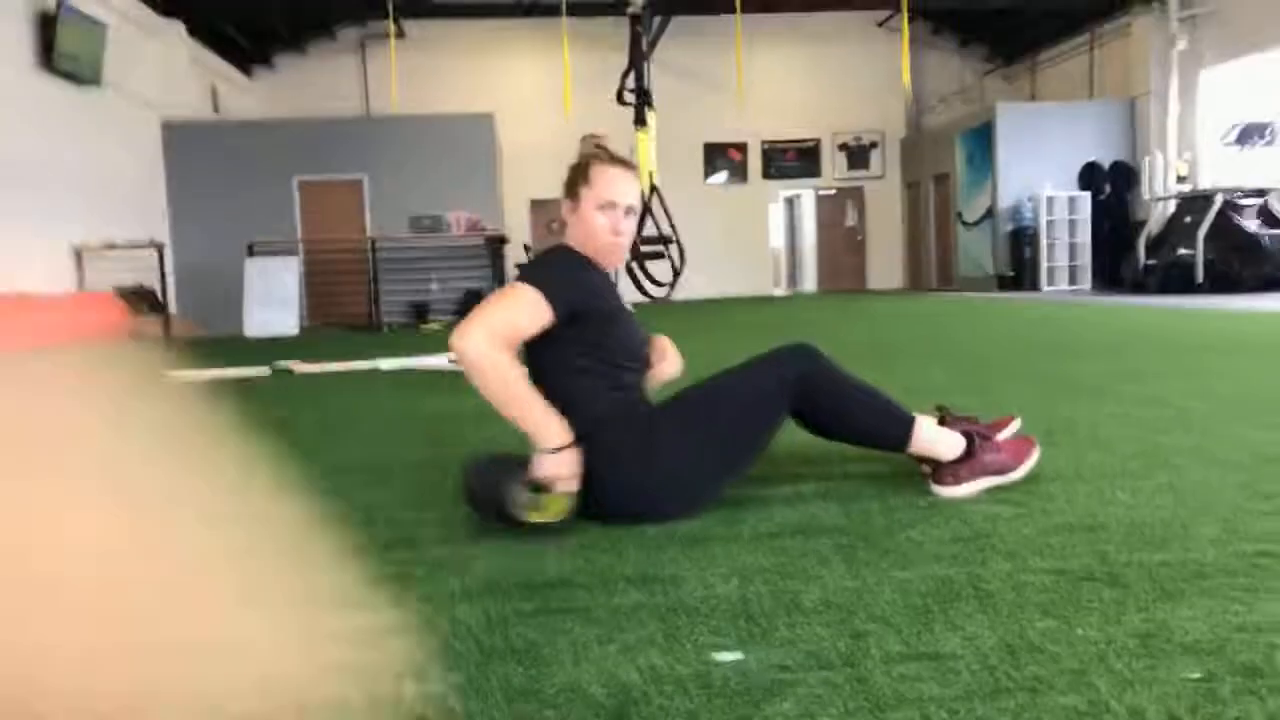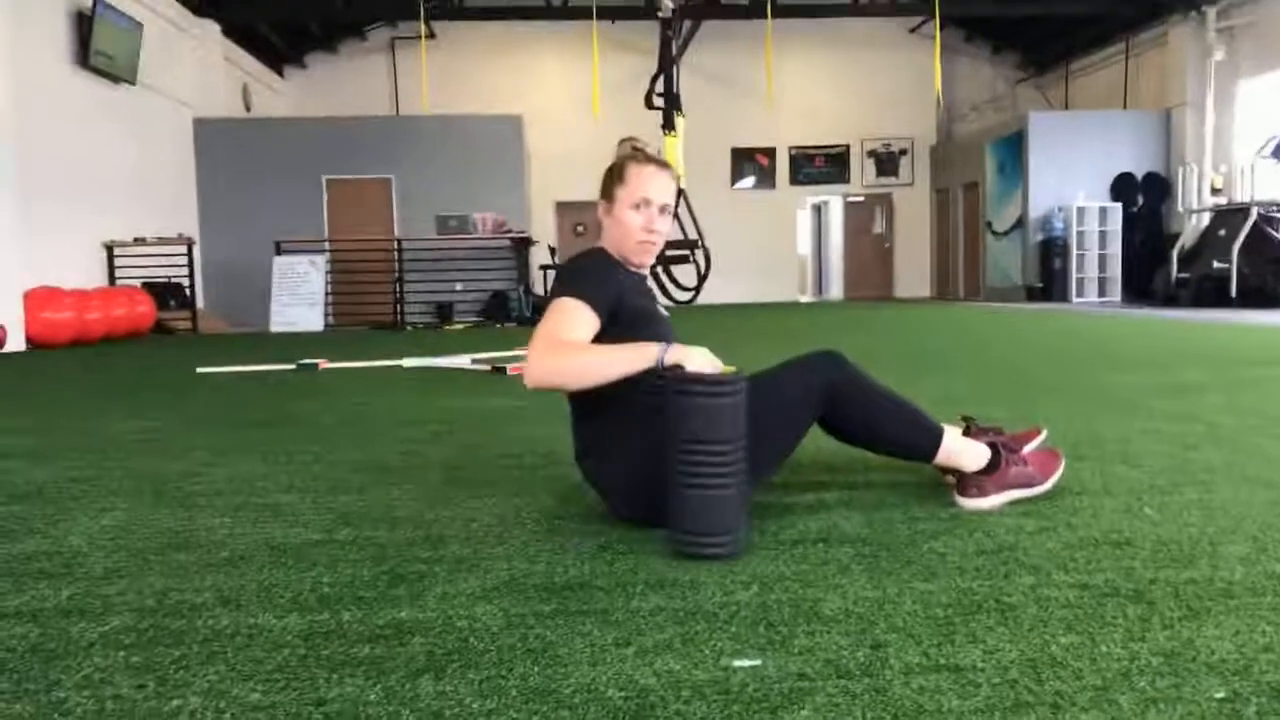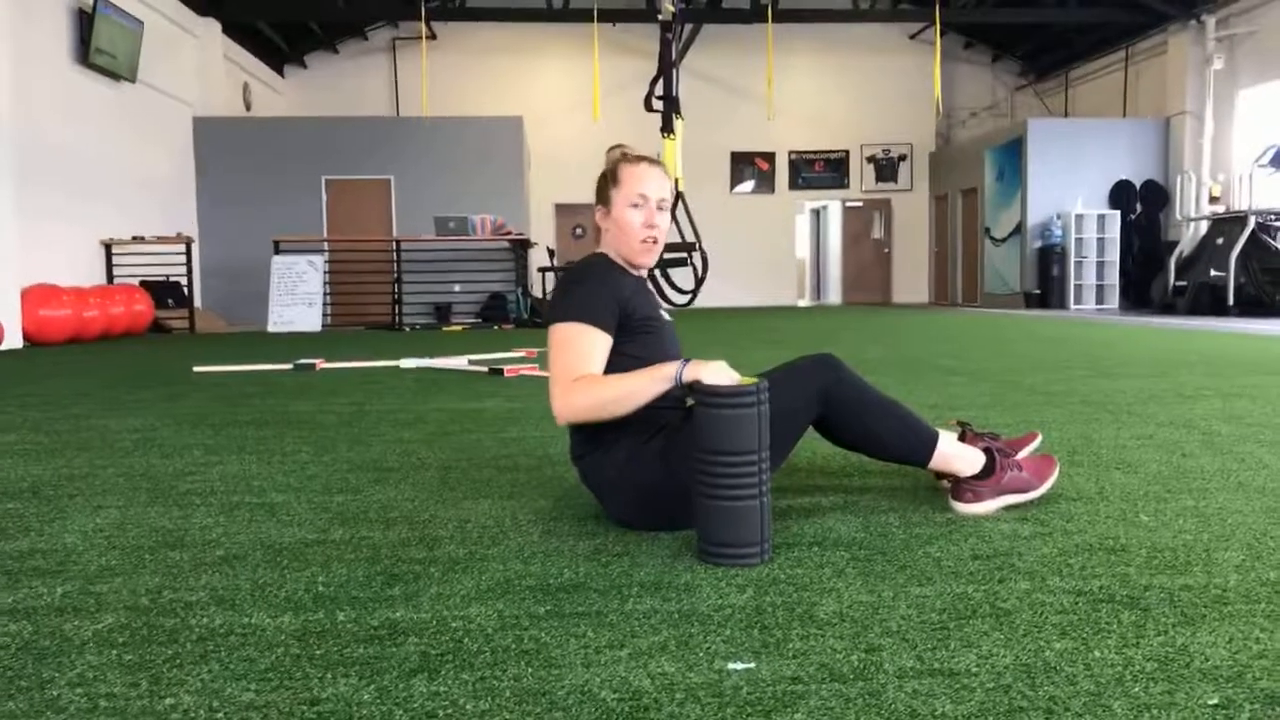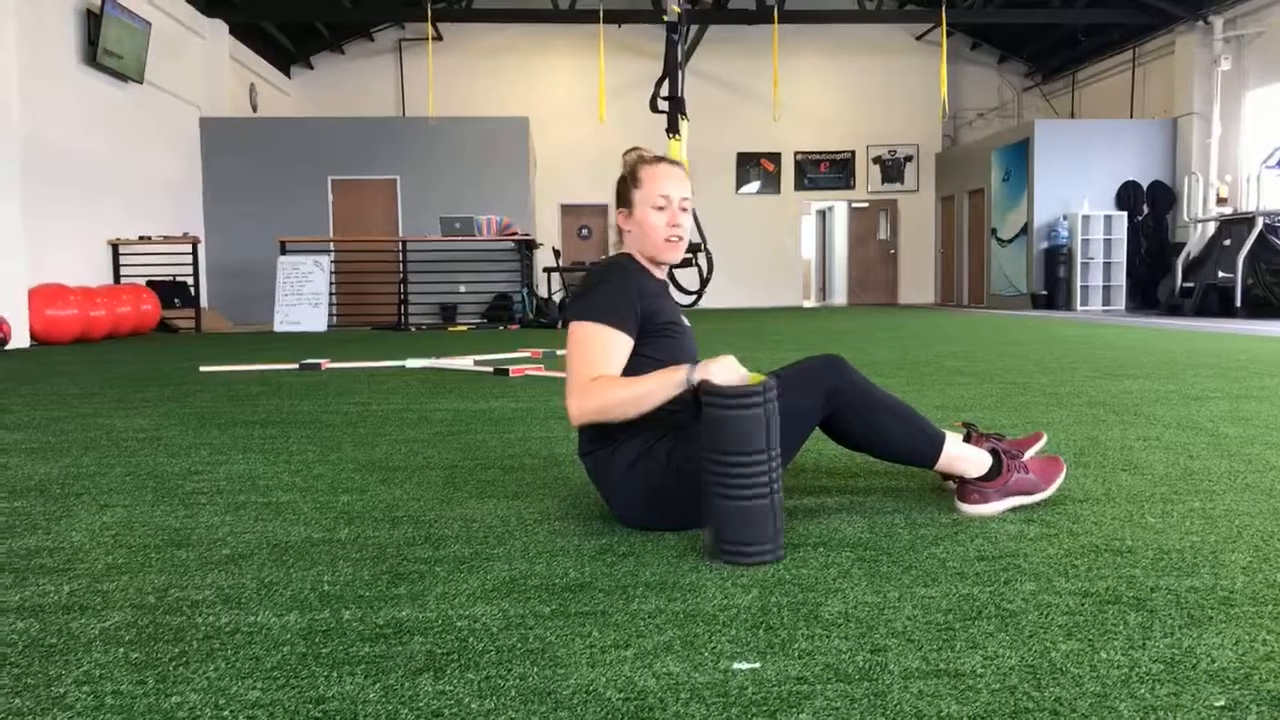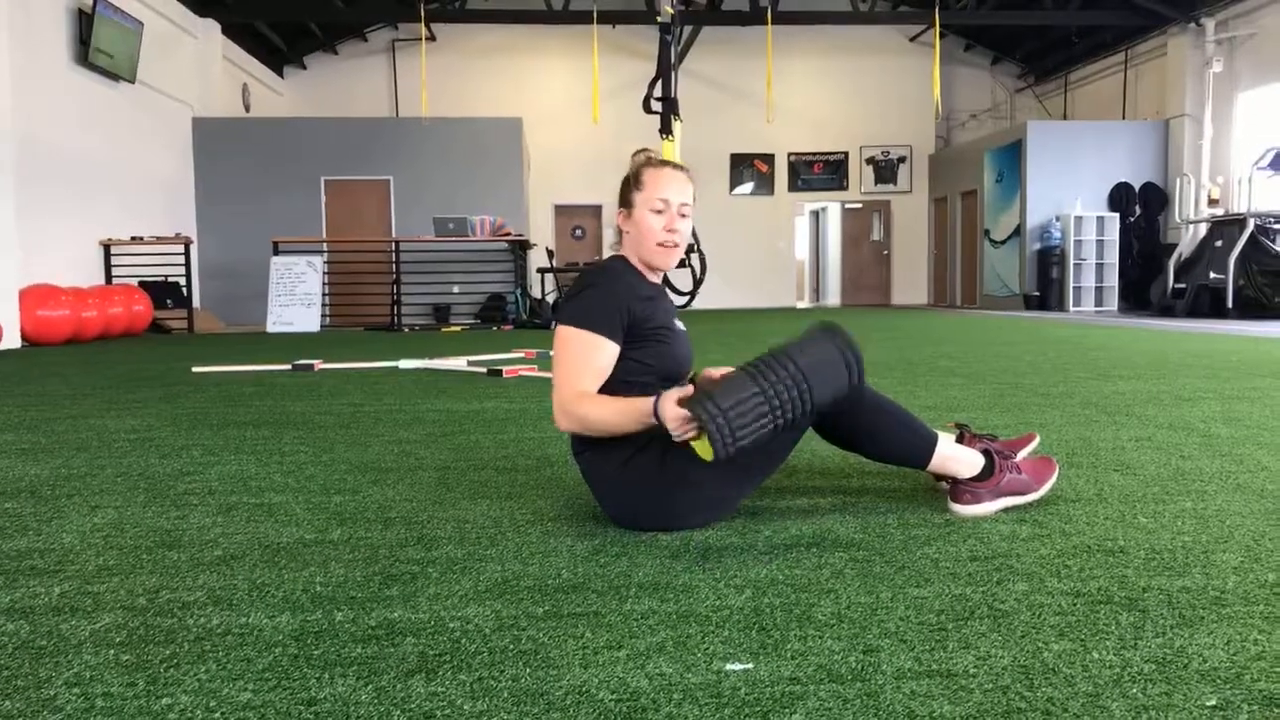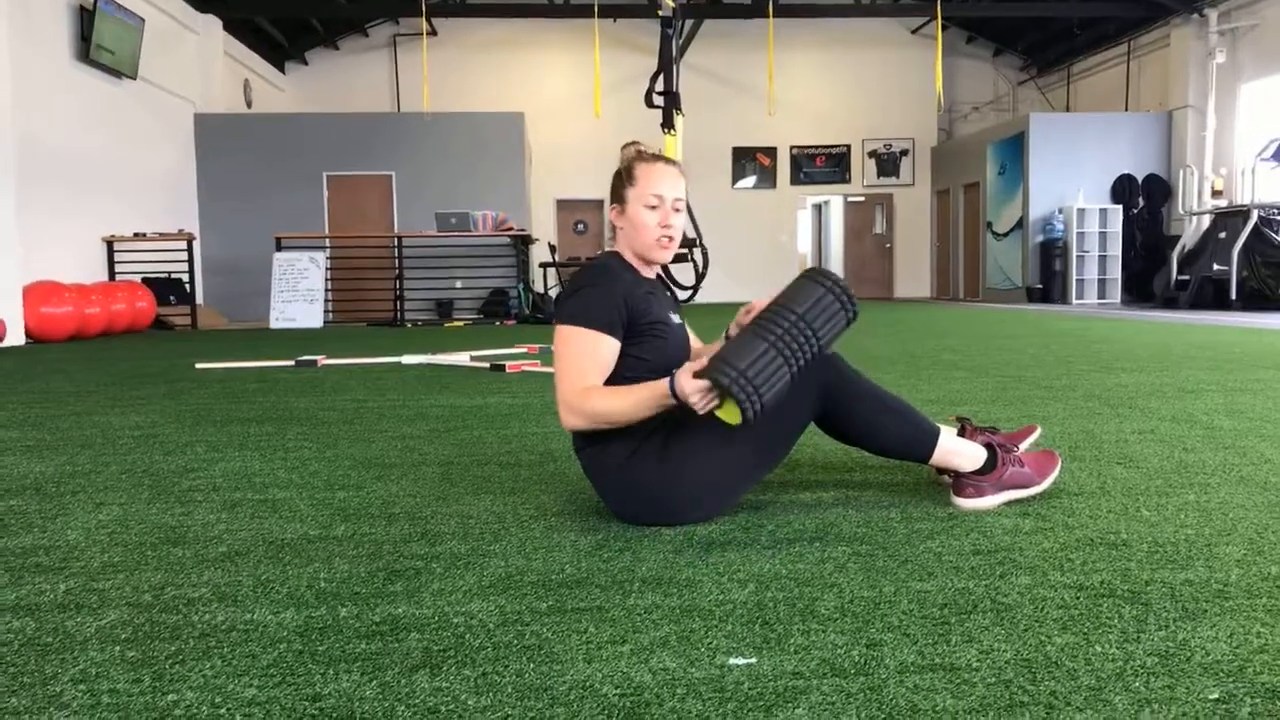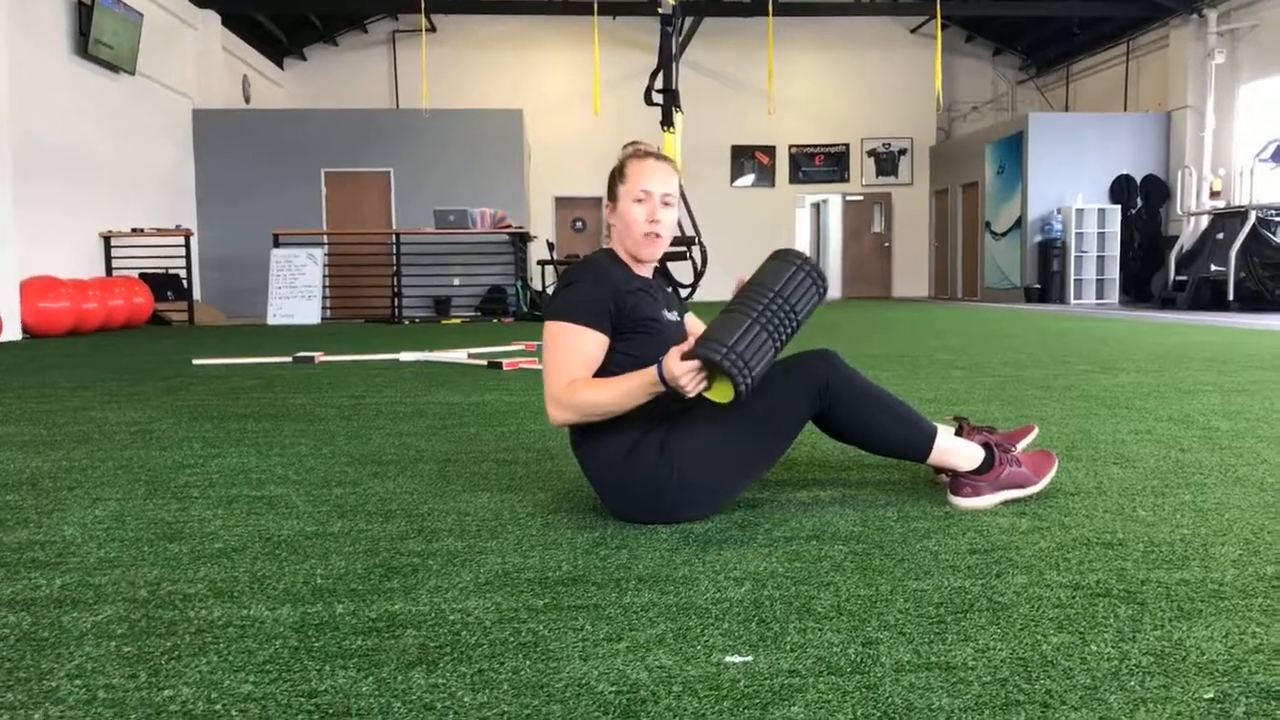
dt=0.4s
person 1, frame 1
left shoulder: (589, 279)
right shoulder: (561, 273)
right elbow: (472, 340)
left wrist: (657, 347)
right wrist: (554, 438)
left hip: (630, 463)
right hip: (631, 474)
left knee: (788, 376)
right knee: (795, 367)
left ankle: (943, 438)
right ankle: (955, 453)
person 1, frame 2
left shoulder: (626, 280)
right shoulder: (593, 274)
right elbow: (540, 365)
left wrist: (691, 365)
right wrist: (665, 353)
left hip: (659, 463)
right hip: (651, 477)
left knee: (817, 382)
right knee: (824, 373)
left ankle: (966, 444)
right ankle: (980, 467)
person 1, frame 3
left shoulder: (627, 283)
right shoulder: (593, 283)
right elbow: (569, 401)
left wrist: (696, 381)
right wrist: (684, 370)
left hip: (654, 465)
right hip: (645, 482)
left knee: (816, 384)
right knee: (820, 378)
left ankle: (962, 449)
right ankle: (977, 471)
person 1, frame 4
left shoulder: (646, 285)
right shoulder: (616, 284)
right elbow: (584, 403)
left wrist: (706, 382)
right wrist: (693, 373)
left hip: (663, 465)
right hip: (652, 482)
left knee: (823, 383)
right knee: (826, 379)
left ankle: (966, 451)
right ankle: (982, 473)
person 1, frame 5
left shoulder: (645, 289)
right shoulder: (606, 288)
right elbow: (569, 409)
left wrist: (697, 385)
right wrist: (657, 410)
left hip: (659, 466)
right hip: (645, 486)
left ankle: (960, 452)
right ankle: (975, 472)
person 1, frame 6
left shoulder: (647, 284)
right shoulder: (601, 286)
left elbow: (692, 361)
right elbow: (575, 406)
left wrist: (736, 335)
right wrist: (672, 390)
left hip: (665, 458)
right hip: (648, 481)
left knee: (813, 370)
right knee: (819, 374)
left ankle: (960, 445)
right ankle: (977, 467)
person 1, frame 7
left shoulder: (652, 284)
right shoulder: (591, 283)
right elbow: (562, 402)
right wrist: (661, 378)
left hip: (666, 450)
right hip: (645, 476)
left knee: (813, 376)
right knee: (818, 373)
left ankle: (959, 443)
right ankle: (976, 465)
